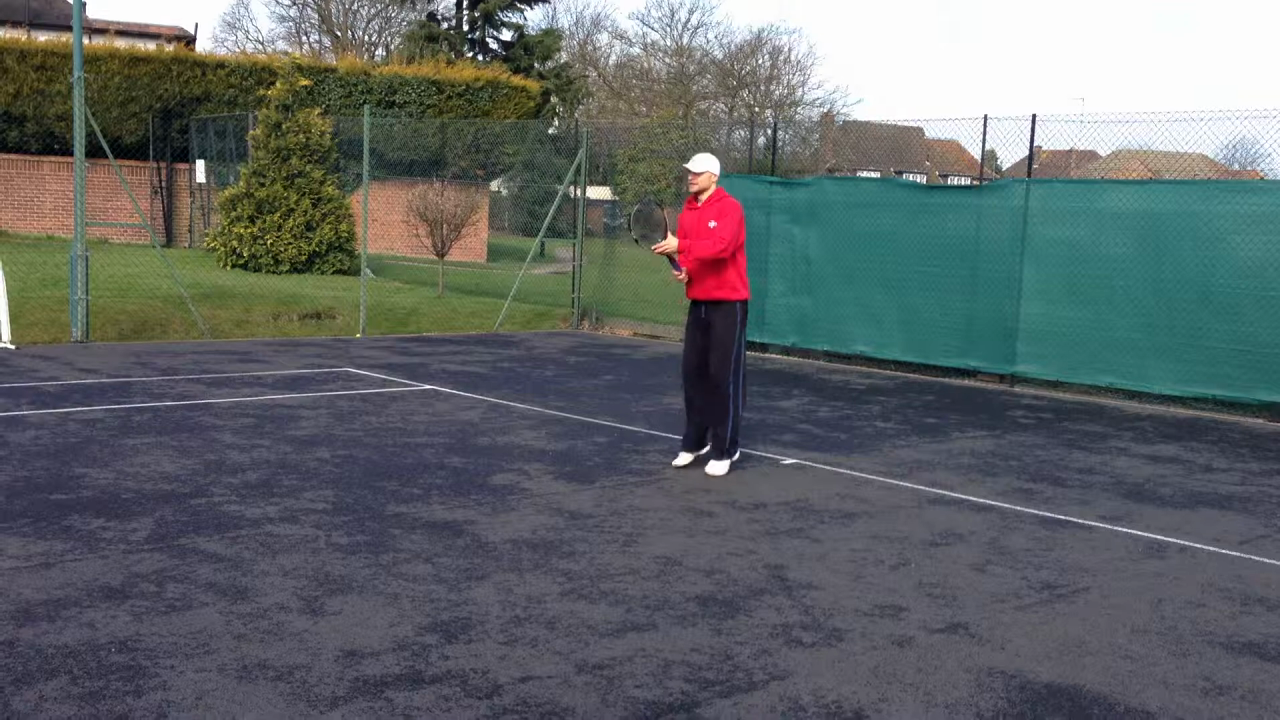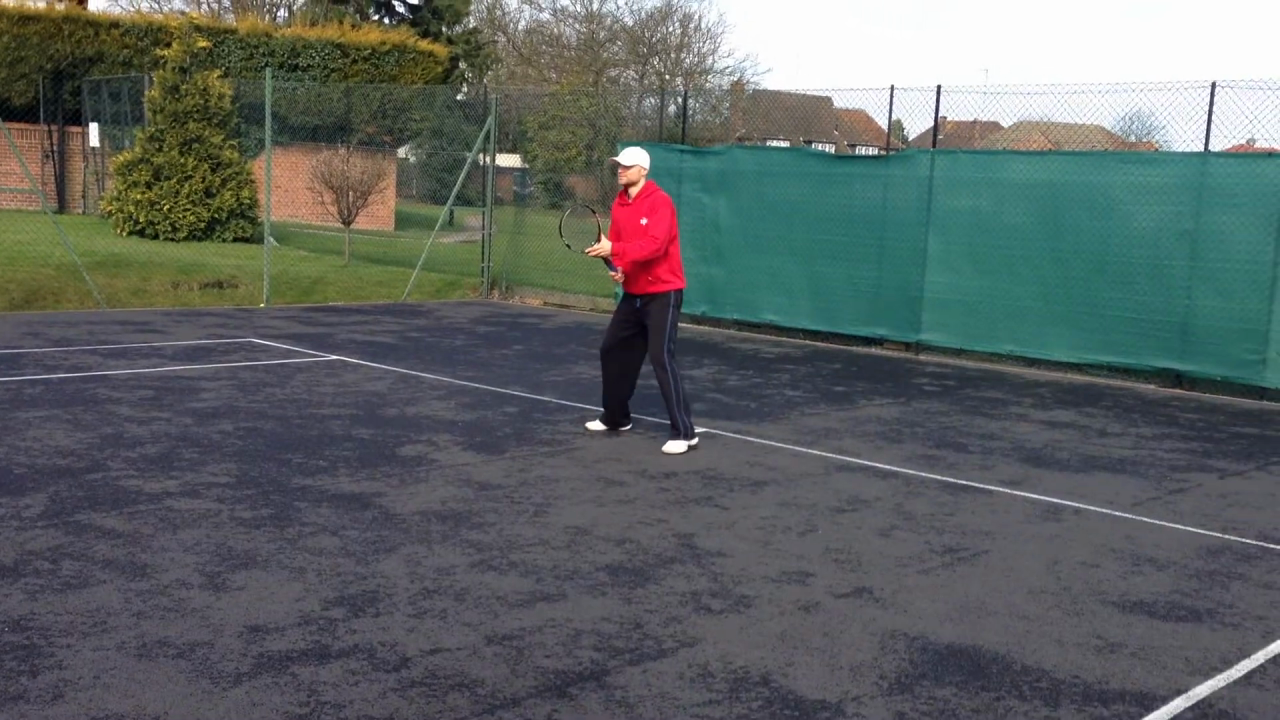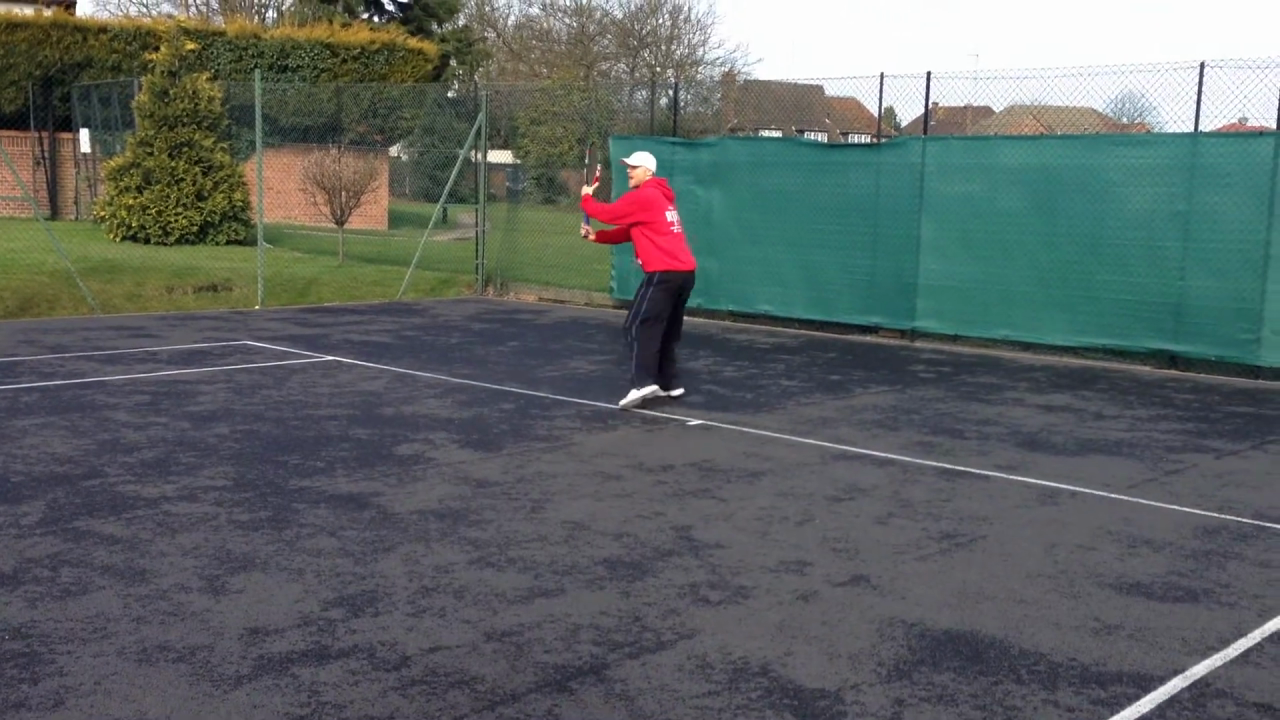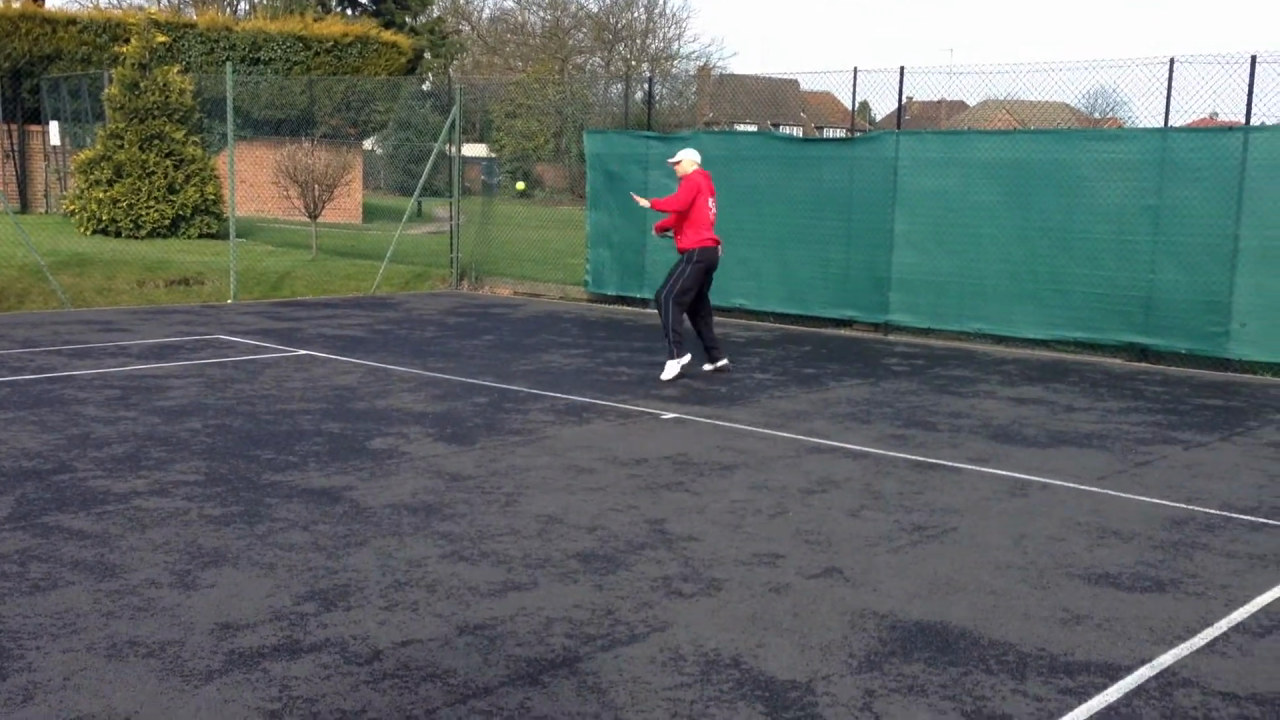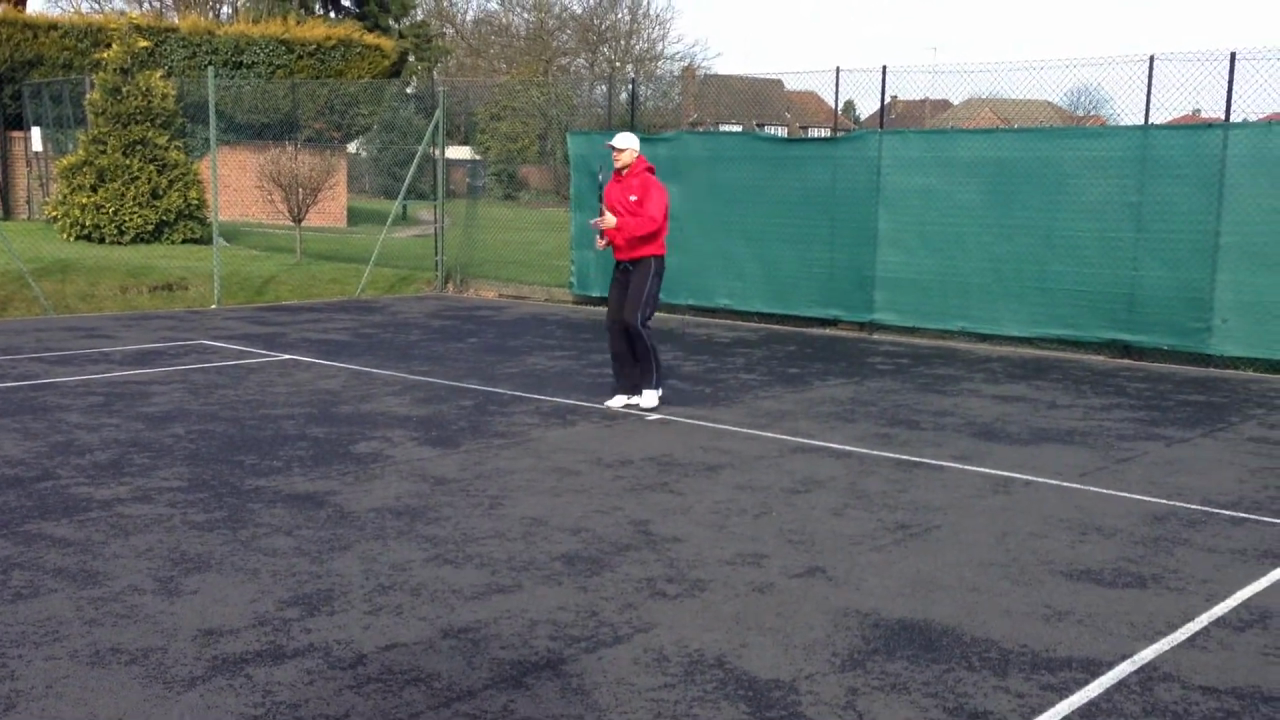
dt=1s
person 1, frame 1
left shoulder: (730, 208)
right shoulder: (687, 211)
left elbow: (721, 246)
right elbow: (685, 250)
left wrist: (680, 245)
right wrist: (683, 271)
left hip: (729, 303)
right hip: (699, 303)
left knee: (724, 374)
right knee: (693, 371)
left ankle: (725, 450)
right ankle: (696, 441)
person 1, frame 2
left shoulder: (660, 201)
right shoulder: (619, 204)
left elbow: (654, 245)
right elbow: (615, 244)
left wrist: (614, 249)
right wrist: (618, 269)
left hip: (663, 293)
right hip: (633, 294)
left knee: (661, 357)
right knee: (612, 351)
left ankle: (683, 432)
right ankle: (615, 416)
person 1, frame 3
left shoulder: (643, 196)
right shoulder: (658, 197)
left elbow: (608, 214)
right elbow: (629, 231)
left wrist: (586, 199)
right wrist: (596, 236)
left hip: (663, 272)
right hip: (685, 272)
left knee: (638, 326)
right knee: (666, 327)
left ankle: (643, 384)
right ankle: (670, 383)
person 1, frame 4
left shoulder: (694, 181)
right shoulder: (701, 186)
left elbow: (678, 203)
left wrist: (651, 203)
right wrist: (662, 225)
left hip: (697, 253)
right hip: (707, 252)
left knee: (666, 299)
right knee: (698, 307)
left ankle: (676, 354)
right ankle: (716, 357)
person 1, frame 5
left shoulder: (649, 183)
right shoulder: (612, 185)
left elbow: (653, 222)
left wrist: (618, 224)
right wrist: (605, 237)
left hip: (647, 262)
right hip: (622, 264)
left knee: (634, 320)
right knee: (615, 324)
left ankle: (652, 382)
right ankle: (628, 389)
